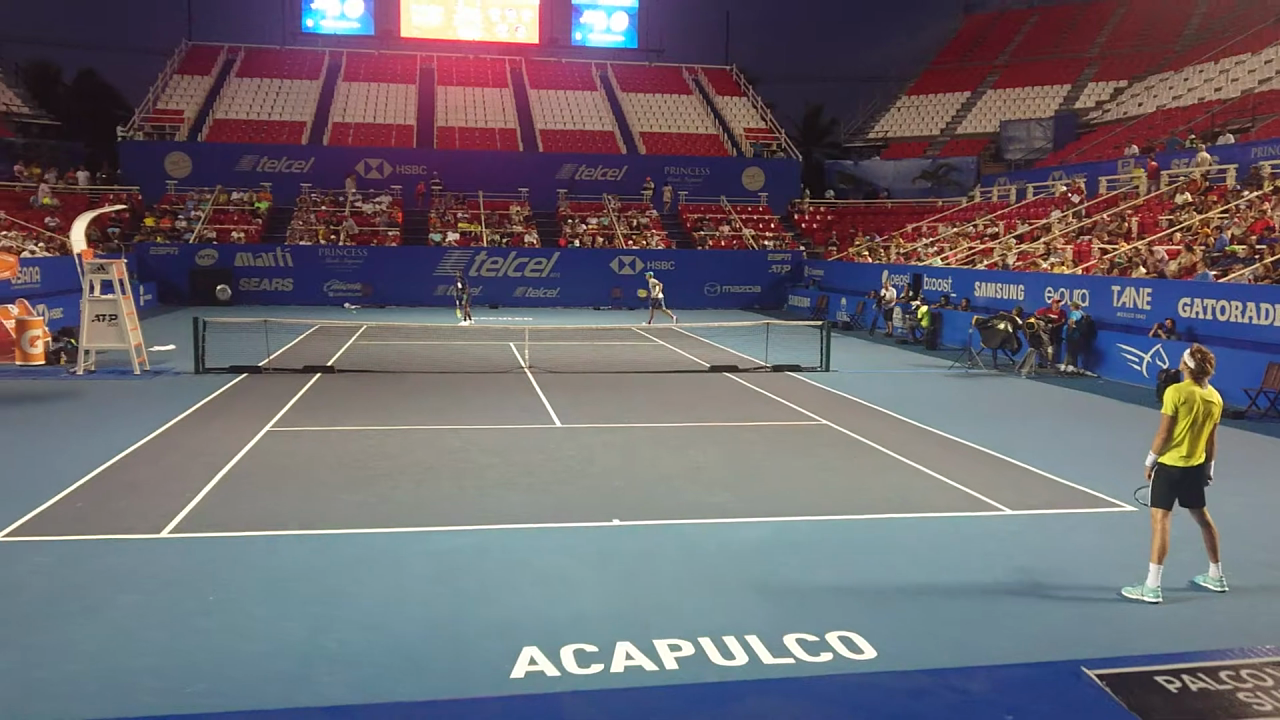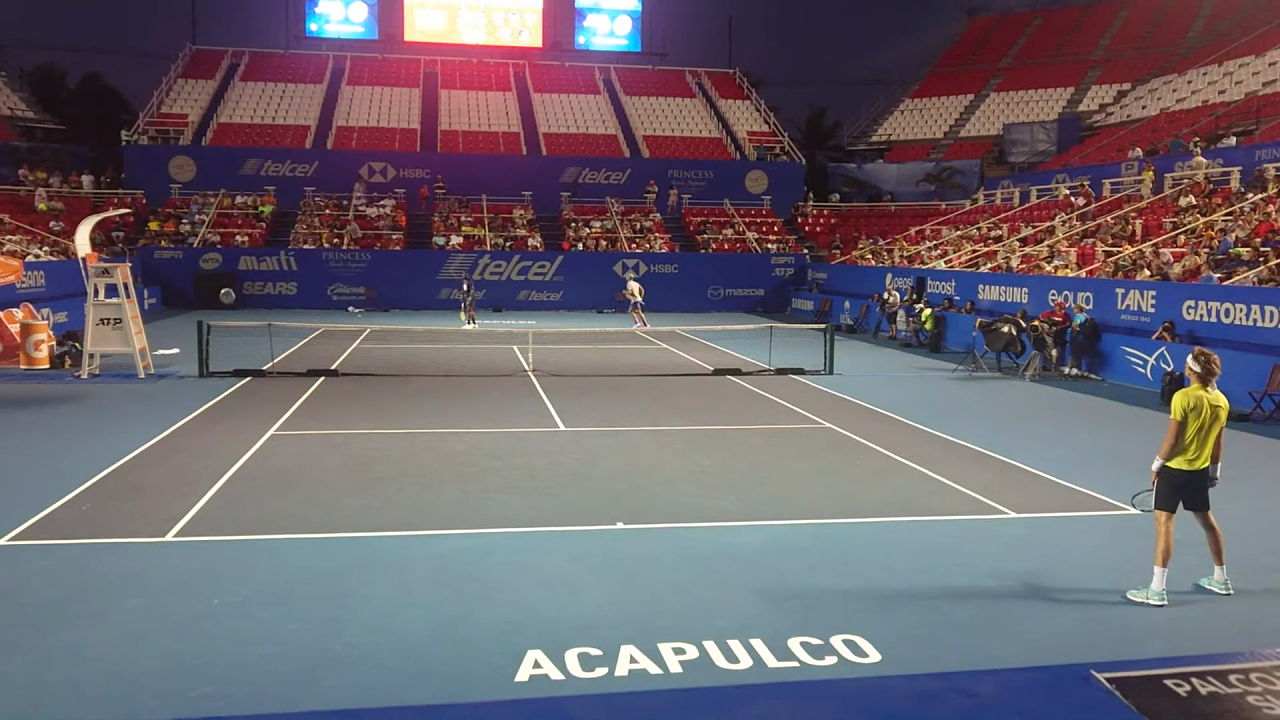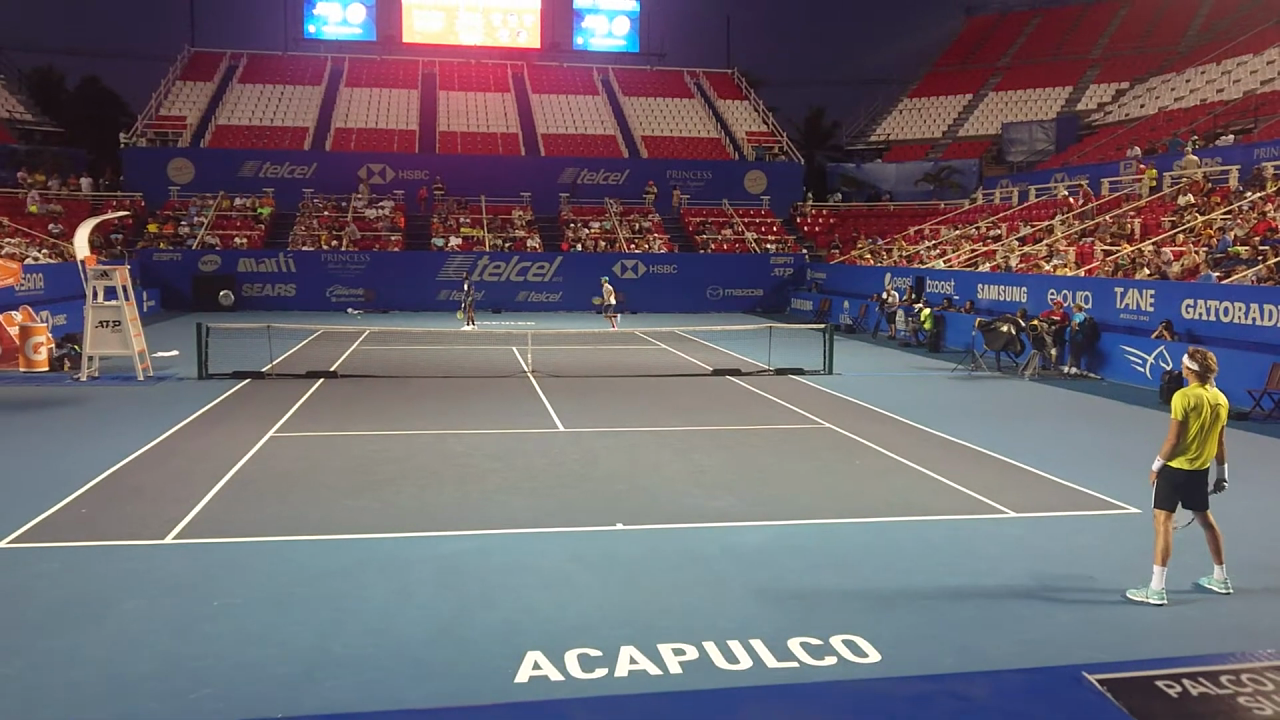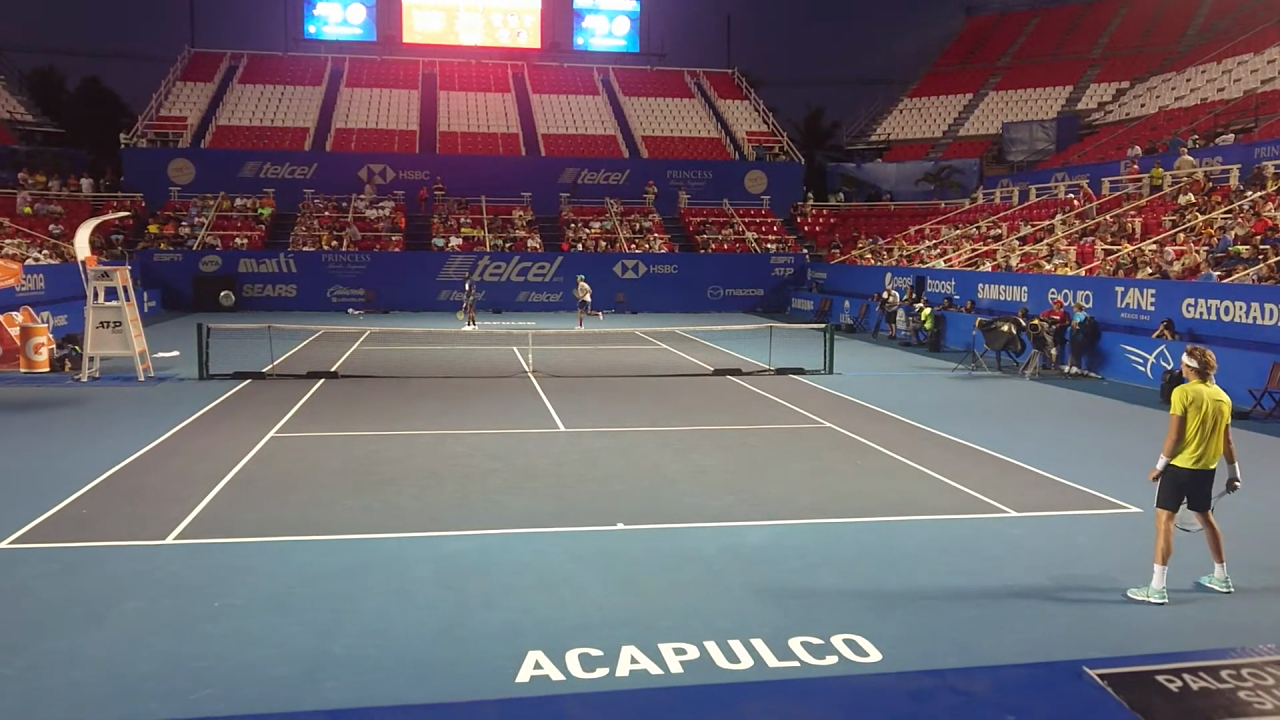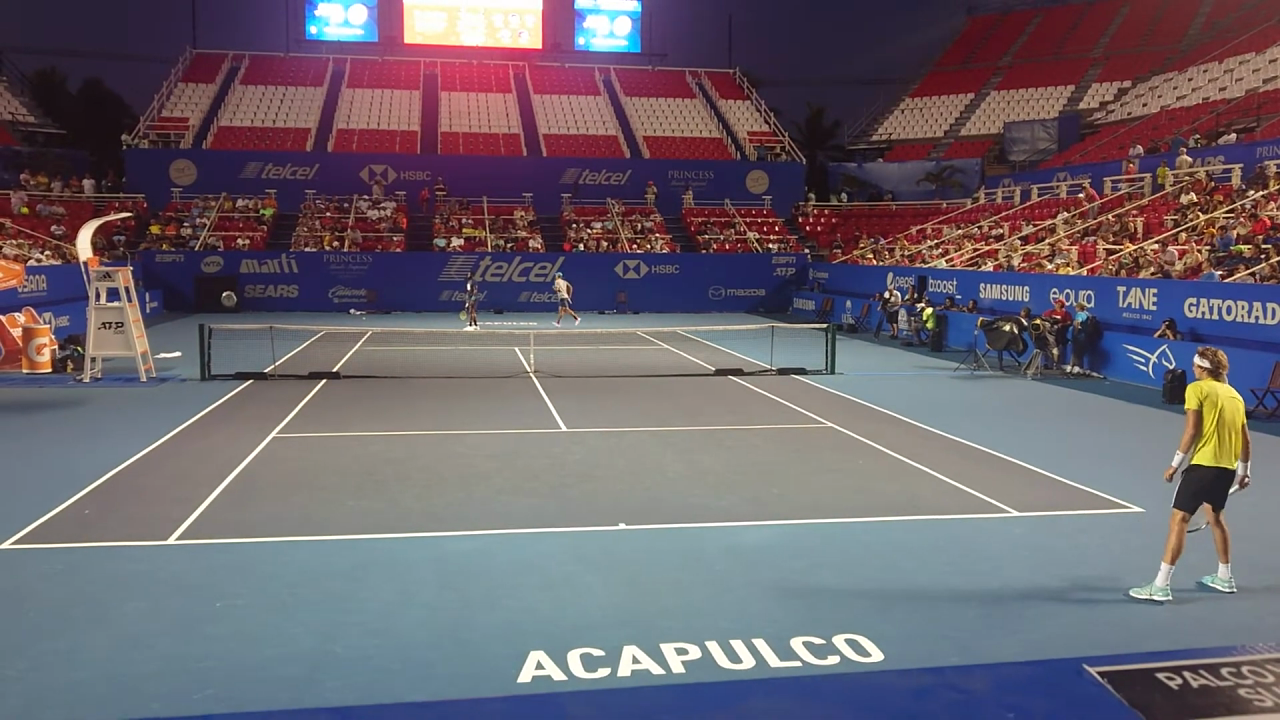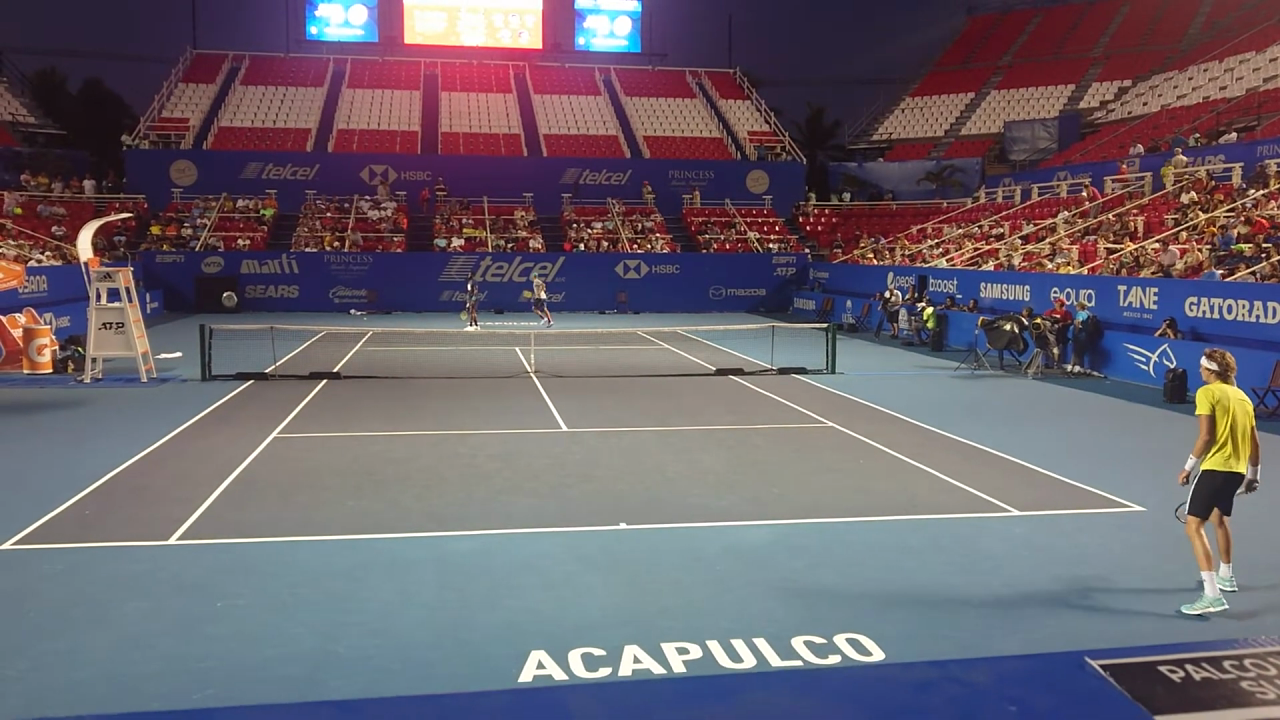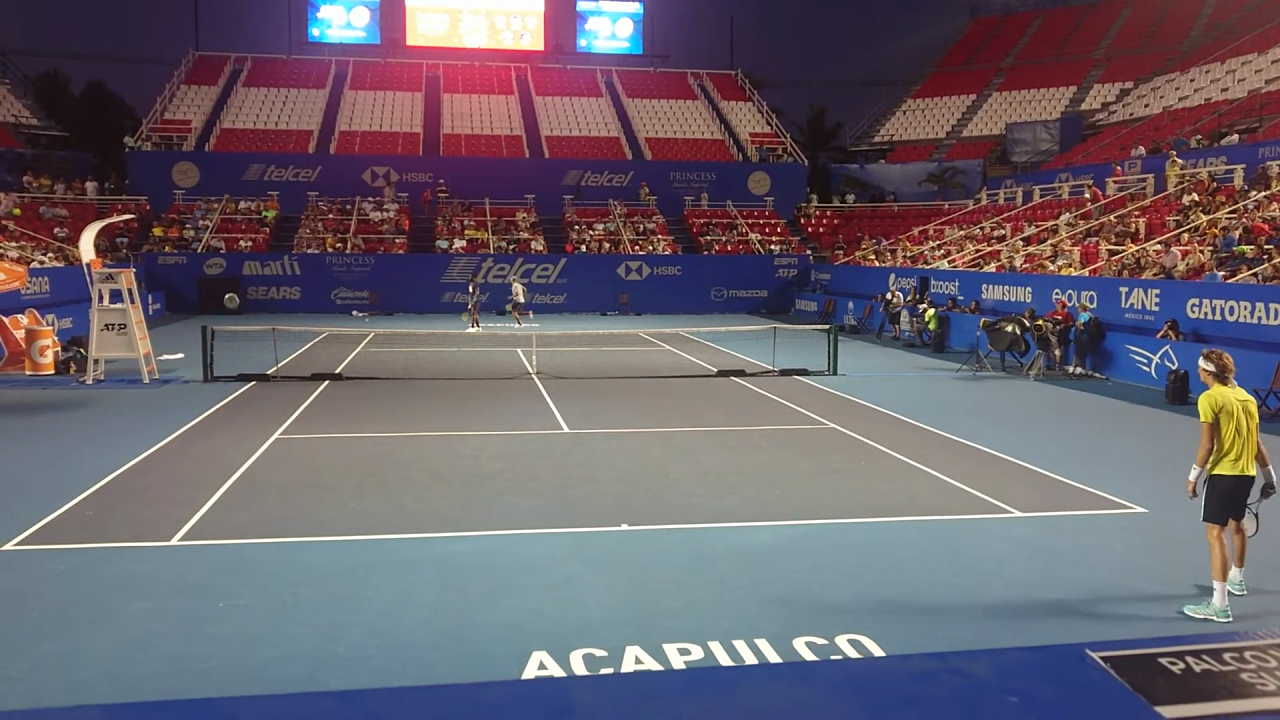
dt=0.3s
person 1, frame 1
left shoulder: (1175, 392)
right shoulder: (1215, 398)
left elbow: (1163, 434)
right elbow: (1210, 439)
left wrist: (1149, 462)
right wrist: (1208, 470)
left hip: (1169, 465)
right hip: (1195, 467)
left knee: (1160, 521)
right knee: (1202, 517)
left ankle: (1152, 587)
right ankle: (1216, 576)
person 1, frame 2
left shoulder: (1184, 397)
right shoulder: (1222, 401)
left elbow: (1172, 439)
right elbow: (1217, 442)
left wrist: (1155, 466)
right wrist: (1214, 472)
left hip: (1174, 468)
right hip: (1200, 471)
left knee: (1164, 523)
right knee: (1207, 521)
left ankle: (1157, 589)
right ankle: (1221, 579)
person 1, frame 3
left shoulder: (1184, 396)
right shoulder: (1221, 399)
left elbow: (1173, 440)
right elbow: (1220, 442)
left wrist: (1156, 466)
right wrist: (1222, 474)
left hip: (1175, 468)
right hip: (1200, 470)
left knee: (1163, 522)
right knee: (1205, 520)
left ankle: (1157, 589)
right ankle: (1221, 578)
person 1, frame 4
left shoulder: (1183, 392)
right shoulder: (1223, 397)
left elbow: (1174, 436)
right elbow: (1227, 441)
left wrist: (1160, 465)
right wrist: (1234, 473)
left hip: (1180, 467)
right hip: (1206, 469)
left knee: (1164, 521)
right knee: (1206, 519)
left ankle: (1157, 588)
right ankle: (1221, 577)
person 1, frame 5
left shoulder: (1197, 389)
right shoulder: (1235, 395)
left elbow: (1192, 431)
right elbow: (1246, 439)
left wrist: (1175, 463)
right wrist: (1245, 470)
left hip: (1204, 465)
right hip: (1228, 468)
left knee: (1179, 520)
right knee: (1215, 518)
left ankle: (1161, 585)
right ankle: (1225, 577)
person 1, frame 6
left shoulder: (1207, 392)
right shoulder: (1243, 397)
left elbow: (1205, 437)
right elbow: (1254, 442)
left wrist: (1189, 467)
right wrist: (1253, 475)
left hip: (1215, 469)
right hip: (1237, 471)
left knee: (1194, 526)
right knee: (1218, 518)
left ankle: (1212, 596)
right ankle: (1226, 577)
person 1, frame 7
left shoulder: (1209, 398)
right shoulder: (1246, 397)
left elbow: (1207, 445)
right elbow: (1256, 442)
left wrist: (1193, 477)
right wrist: (1269, 477)
left hip: (1222, 473)
right hip: (1246, 473)
left knee: (1215, 534)
right knee: (1234, 525)
left ankle: (1219, 605)
right ankle: (1236, 577)
